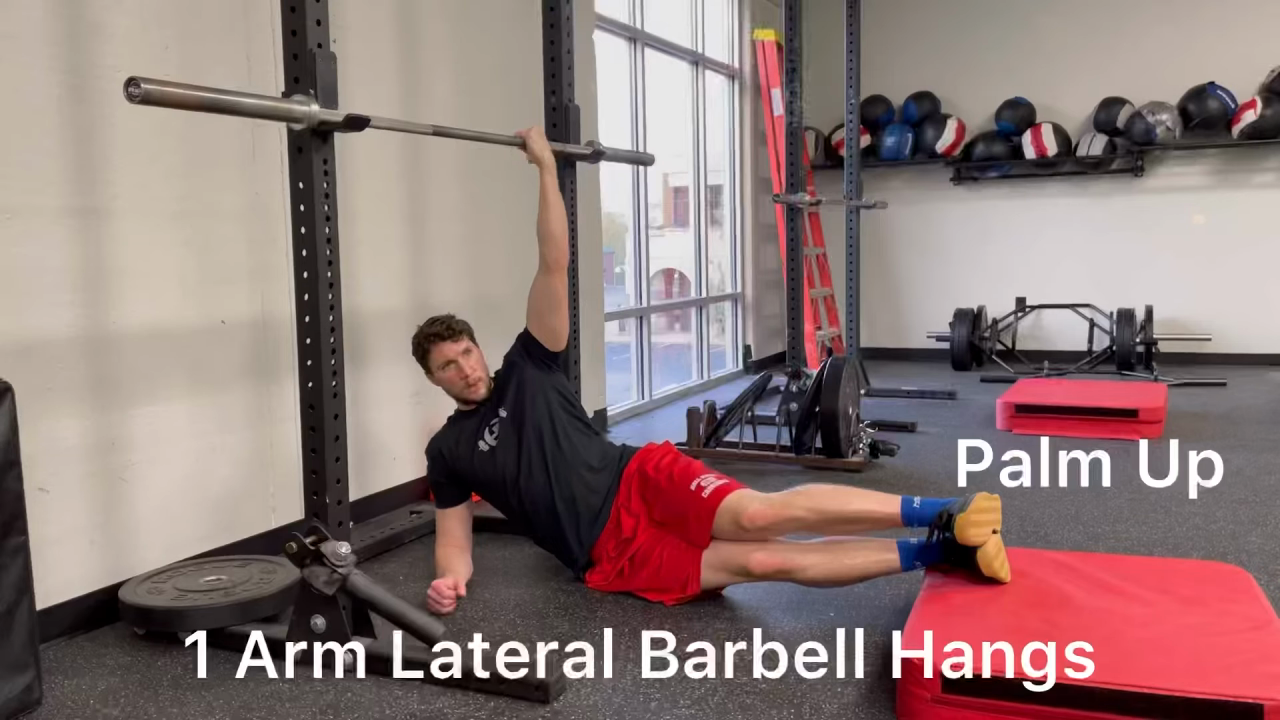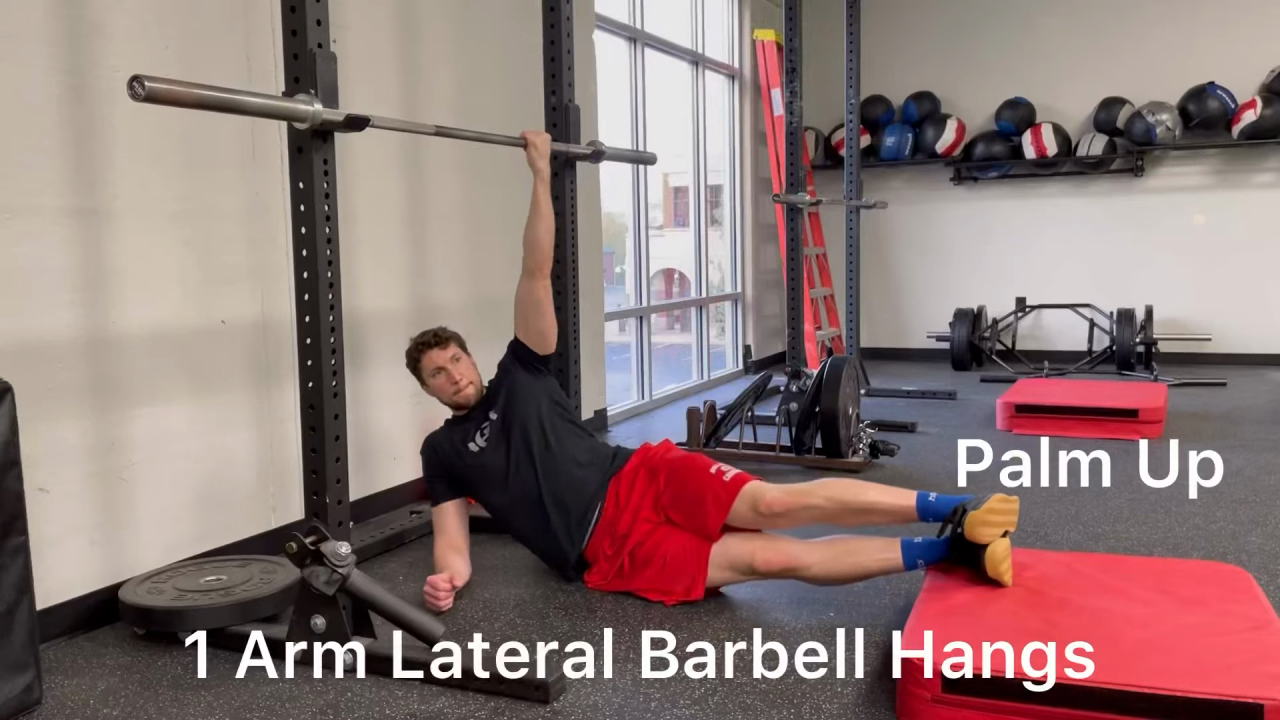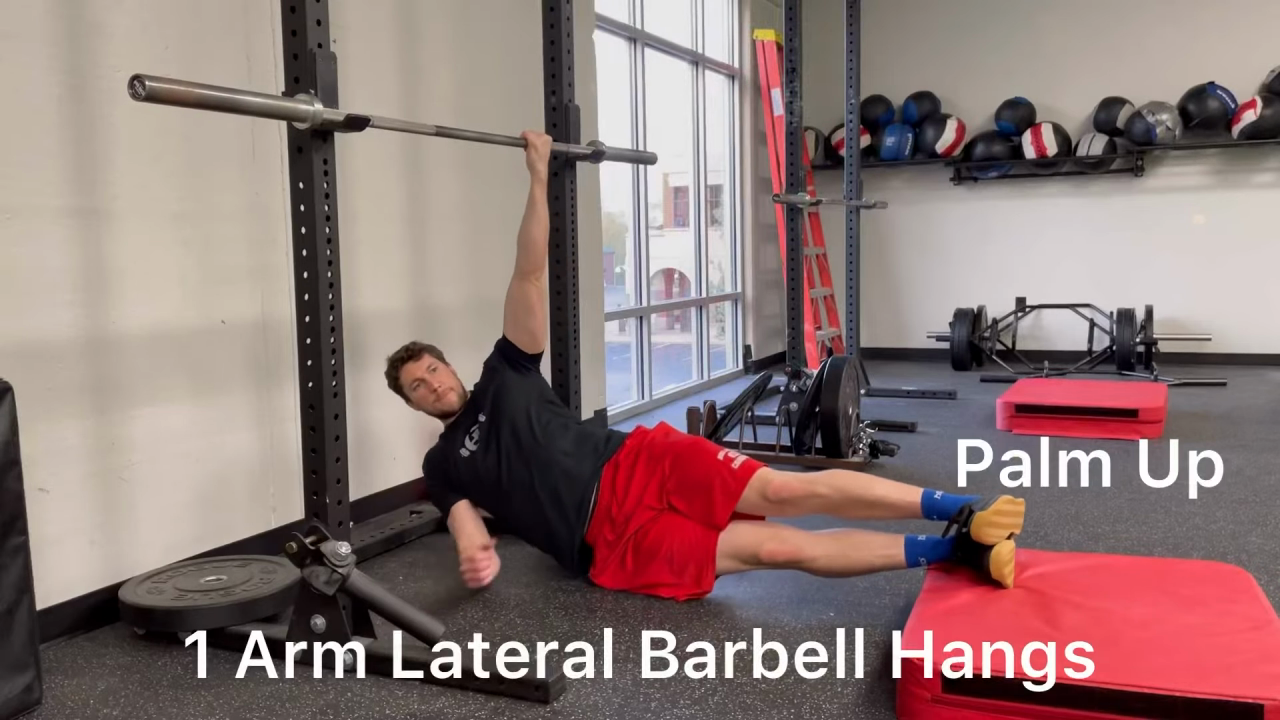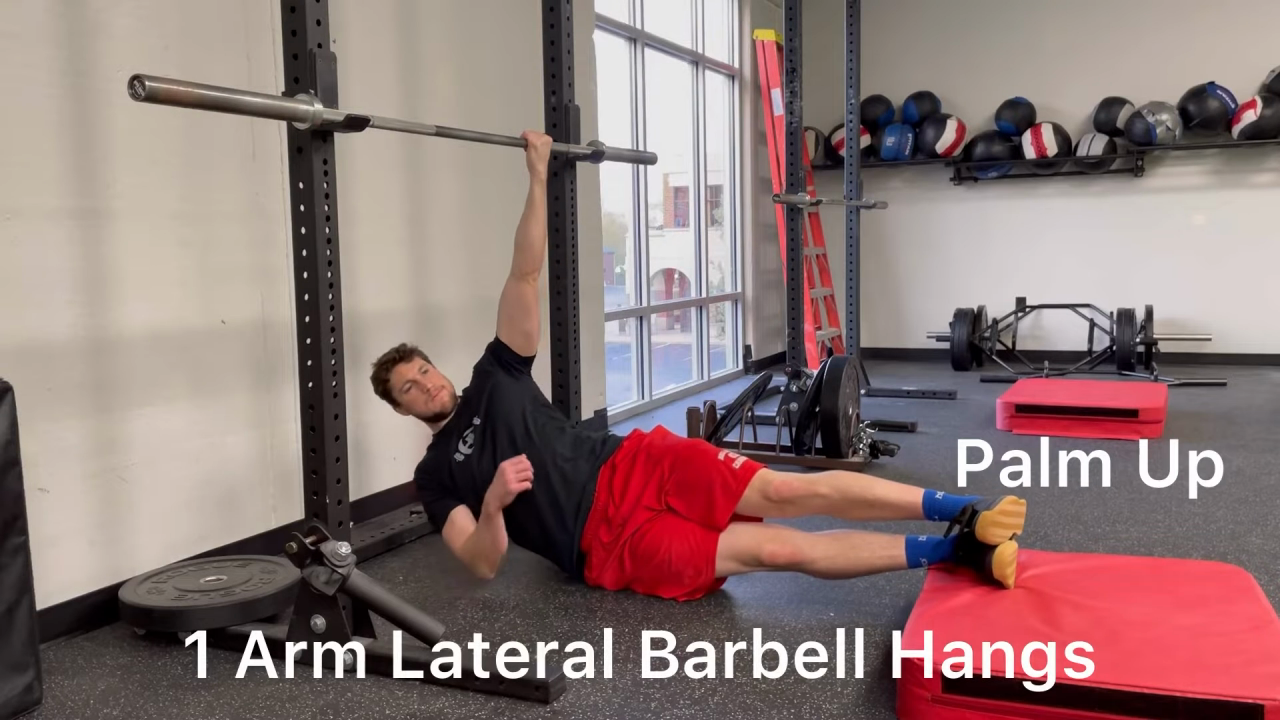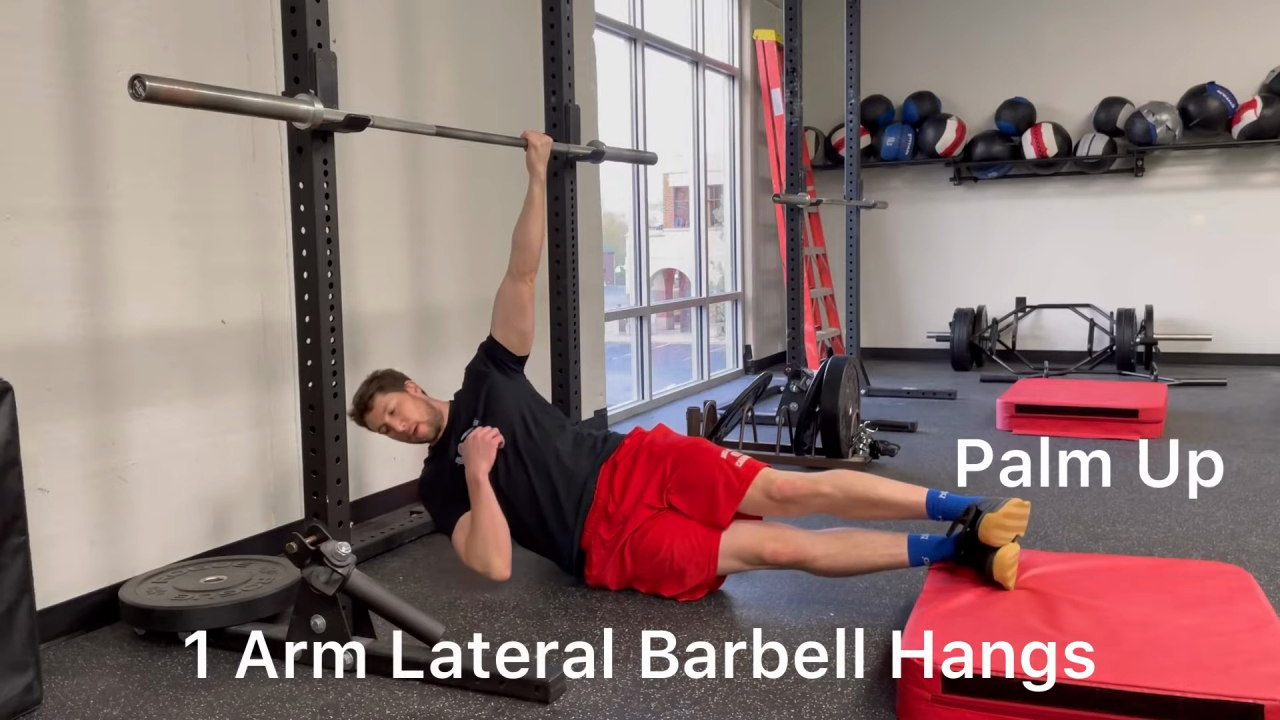
dt=0.5s
person 1, frame 1
left shoulder: (527, 367)
right shoulder: (448, 450)
left elbow: (555, 266)
right elbow: (454, 542)
left wrist: (546, 166)
right wrist: (449, 583)
left hip: (641, 482)
right hip: (612, 556)
left knee: (757, 516)
right knee: (767, 561)
left ankle: (945, 517)
right ankle: (941, 551)
person 1, frame 2
left shoulder: (520, 373)
right shoulder: (443, 450)
left elbow: (536, 273)
right elbow: (453, 543)
left wrist: (540, 173)
right wrist: (445, 579)
left hip: (638, 481)
right hip: (609, 554)
left knee: (773, 502)
right knee: (773, 557)
left ankle: (955, 512)
right ankle: (947, 551)
person 1, frame 3
left shoulder: (504, 373)
right shoulder: (444, 466)
left elbow: (529, 275)
right elbow: (476, 545)
left wrist: (539, 175)
right wrist: (477, 563)
left hip: (640, 466)
right hip: (613, 541)
left knee: (783, 490)
right knee: (778, 548)
left ankle: (962, 516)
right ankle: (950, 549)
person 1, frame 4
left shoulder: (496, 378)
right shoulder: (438, 473)
left elbow: (525, 276)
right elbow: (485, 563)
left wrist: (537, 176)
right wrist: (495, 503)
left hip: (635, 468)
right hip: (609, 543)
left knee: (784, 491)
right knee: (778, 548)
left ankle: (963, 514)
right ankle: (951, 549)
person 1, frame 5
left shoulder: (487, 377)
right shoulder: (440, 484)
left elbow: (522, 274)
right elbow: (494, 565)
left wrist: (537, 175)
right wrist: (477, 473)
left hip: (638, 464)
right hip: (613, 541)
left knee: (789, 490)
right knee: (782, 548)
left ankle: (968, 515)
right ankle: (951, 549)
